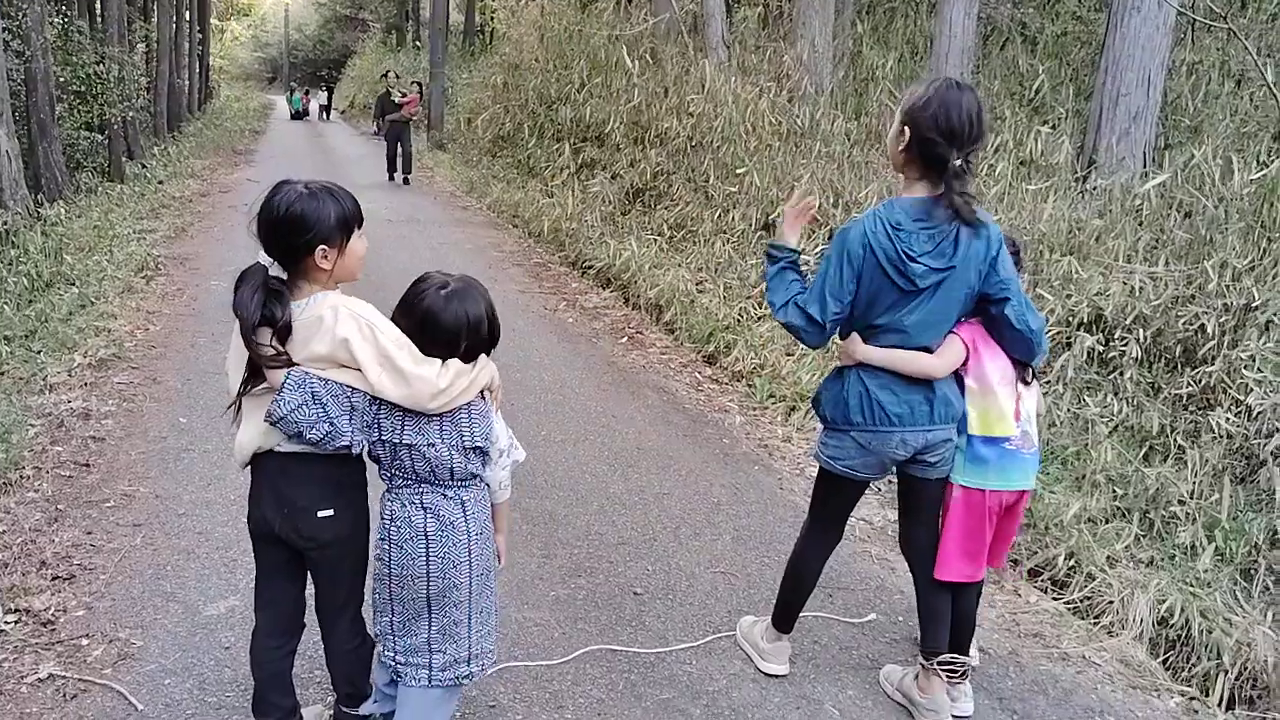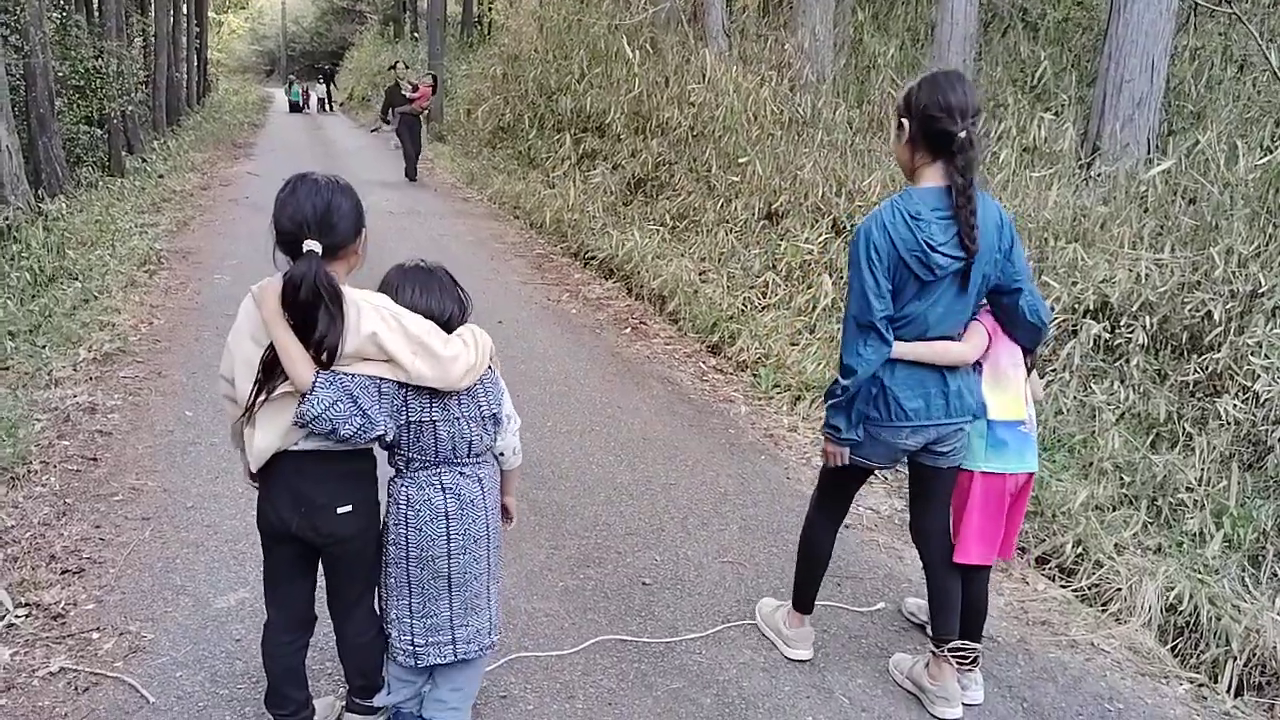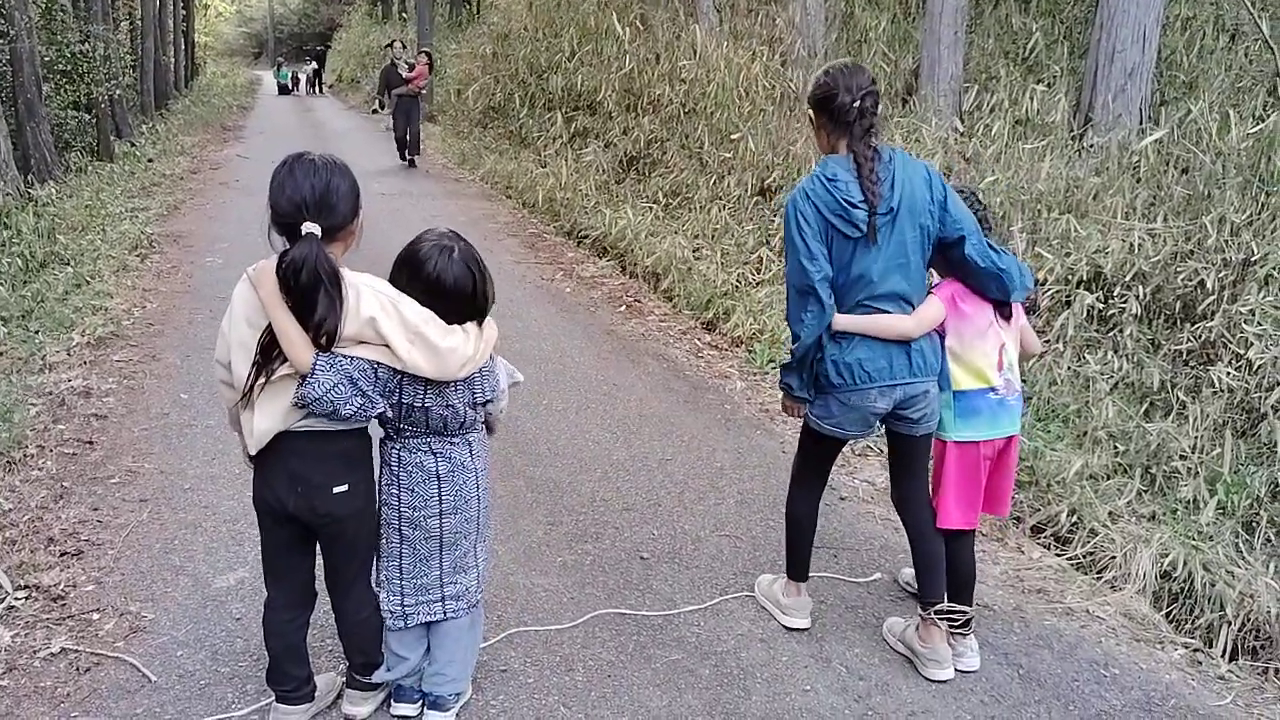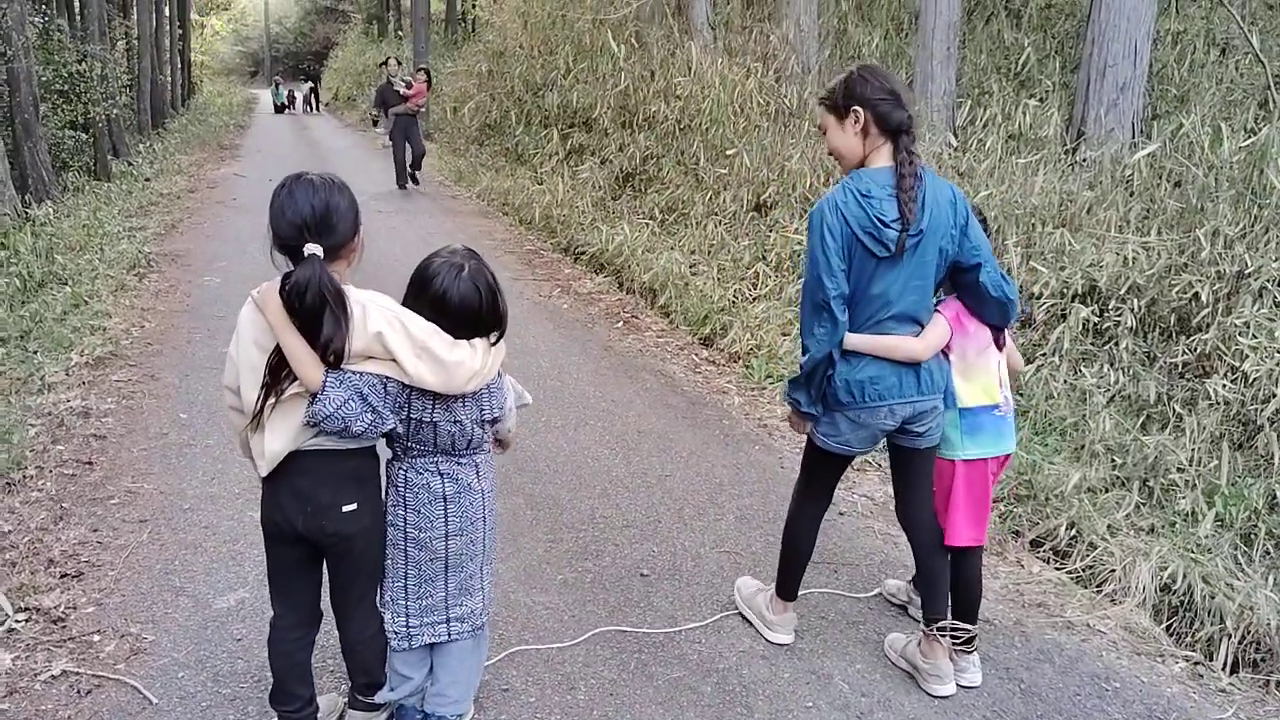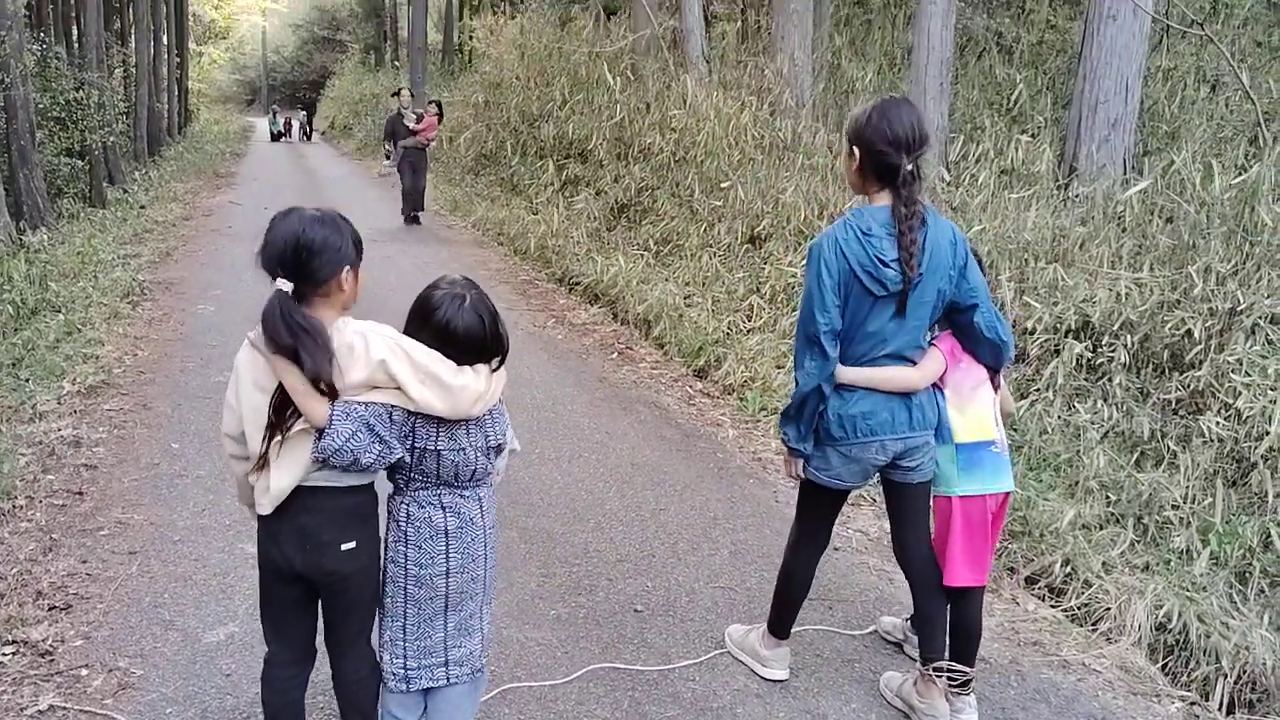
dt=0.7s
person 1, frame 1
left shoulder: (864, 233)
right shoulder: (980, 231)
left elbow: (813, 325)
right elbow: (1016, 321)
left wrist: (785, 247)
right wrist: (1030, 358)
left hip: (866, 414)
right hip: (936, 417)
left knee: (822, 530)
right knee: (923, 542)
left ankle: (775, 638)
person 1, frame 2
left shoulder: (882, 225)
right shoulder: (992, 219)
left elbow: (866, 338)
right elbow: (1025, 311)
left wrist: (842, 423)
right wrist: (1023, 350)
left hip: (888, 407)
right hip: (951, 408)
left knee: (826, 510)
right knee: (934, 530)
left ankle: (798, 622)
person 1, frame 3
left shoulder: (809, 197)
right shoulder: (923, 179)
left elbow: (811, 302)
right elbow: (978, 258)
left wrist: (796, 380)
right wrist: (1021, 285)
left hip: (848, 373)
right hip: (918, 368)
left knee: (808, 478)
right knee: (914, 494)
left ankle: (794, 593)
right ankle: (932, 633)
person 1, frame 4
left shoulder: (837, 208)
right shoulder: (945, 199)
left elbow: (824, 317)
right elbow: (988, 287)
left wrist: (804, 396)
right wrist: (1008, 315)
left hip: (855, 390)
right hip: (922, 386)
left knee: (811, 498)
right knee: (920, 509)
left ankle: (780, 607)
right ankle: (936, 650)
person 1, frame 5
left shoulder: (836, 243)
right shoulder: (945, 238)
left elbow: (817, 351)
right elbow: (984, 328)
left wrist: (797, 433)
right wrist: (997, 370)
left hip: (848, 424)
right hip: (916, 422)
left knee: (808, 536)
right knee: (917, 546)
left ankle: (773, 645)
person 2, frame 1
left shoulder: (258, 310)
right shoulder: (349, 322)
left elbow: (245, 387)
right elbow: (426, 386)
right wrist: (483, 372)
left hip: (268, 485)
right hip: (331, 491)
left knee: (274, 616)
right knee: (341, 614)
person 2, frame 2
left shoulder: (258, 305)
right shoulder: (370, 316)
left elbow: (233, 389)
right elbow: (454, 364)
left wrist: (255, 455)
right wrist: (478, 340)
left hip: (277, 485)
right hip: (344, 487)
left knee: (285, 611)
right knee: (355, 607)
person 2, frame 3
left shoulder: (251, 289)
right shoulder: (367, 300)
left elbow: (229, 375)
right elbow: (448, 354)
right wrist: (484, 330)
left hip: (273, 465)
right hip: (339, 465)
left knee: (285, 589)
right knee: (352, 585)
person 2, frame 4
left shoulder: (257, 312)
right shoulder: (373, 317)
left elbow: (237, 400)
right elbow: (459, 369)
right wrist: (492, 347)
left hip: (282, 487)
right hip: (349, 485)
left knee: (291, 611)
right knee: (357, 605)
person 2, frame 5
left shoulder: (256, 348)
right shoulder: (374, 348)
left elbow: (236, 442)
right elbow: (463, 393)
right wrist: (493, 375)
left hip: (280, 523)
right hip: (347, 522)
left knee: (285, 651)
right knee: (352, 646)
person 3, frame 1
left shoulder: (968, 335)
left elbow: (935, 367)
right elbow: (1033, 406)
left wrist: (867, 354)
left hip: (978, 472)
right hip: (1019, 473)
left knee: (959, 572)
right knee: (972, 563)
right ankle: (960, 639)
person 3, frame 2
left shoulder: (983, 321)
left elbow: (964, 352)
right elbow: (1036, 390)
left wrist: (893, 348)
left hip: (988, 456)
right hip: (1019, 453)
left knee: (975, 555)
right knee: (974, 548)
left ankle: (967, 669)
person 3, frame 3
left shoulder: (949, 292)
left elbow: (911, 325)
right elbow: (1032, 347)
left wrist: (839, 322)
left hip: (967, 424)
right hip: (1003, 414)
left knee: (956, 522)
right knee: (965, 513)
left ankle: (959, 636)
right ankle: (941, 571)
person 3, frame 4
left shoulder: (952, 310)
left elbow: (918, 349)
right elbow: (1015, 364)
left wrist: (845, 339)
left hip: (967, 441)
right hip: (995, 433)
left knee: (964, 542)
right knee: (944, 522)
left ankle: (964, 653)
right ankle: (923, 592)
person 3, frame 5
left shoulder: (951, 346)
left elbow: (915, 378)
right elbow: (1008, 407)
left wrist: (843, 373)
left hip: (967, 478)
right hip: (993, 471)
left knee: (965, 578)
right knee: (953, 561)
right ankle: (920, 631)
person 4, frame 1
left shoulder: (375, 399)
right shoulder: (477, 412)
left elbow: (290, 389)
right elbow: (497, 481)
right wrist: (500, 532)
left hip: (401, 534)
right hip: (462, 538)
left knee: (400, 627)
right knee: (445, 642)
person 4, frame 2
left shoulder: (388, 386)
right shoulder: (484, 378)
left elbow: (312, 384)
right elbow: (508, 449)
left wrist: (273, 315)
right wrist: (508, 495)
left hip: (414, 517)
right hip: (475, 516)
left knee: (410, 613)
right knee: (468, 616)
person 4, frame 3
left shoulder: (386, 361)
right shoulder: (480, 359)
left elbow: (310, 365)
left wrist: (270, 295)
left hip: (405, 485)
right hip: (464, 483)
left knee: (404, 580)
right knee: (458, 582)
person 4, frame 4
left shoulder: (397, 380)
right shoulder: (487, 379)
left elbow: (320, 383)
right elbow: (504, 427)
left wrist: (276, 315)
right wrist: (501, 440)
left hip: (412, 506)
right hip: (469, 506)
left knee: (409, 600)
right knee: (463, 601)
person 4, frame 5
left shoulder: (401, 411)
right shoulder: (492, 410)
left elbow: (323, 416)
right elbow: (493, 470)
left wrist: (278, 355)
left hip: (414, 541)
right hip: (471, 543)
left knee: (406, 638)
right knee: (463, 641)
